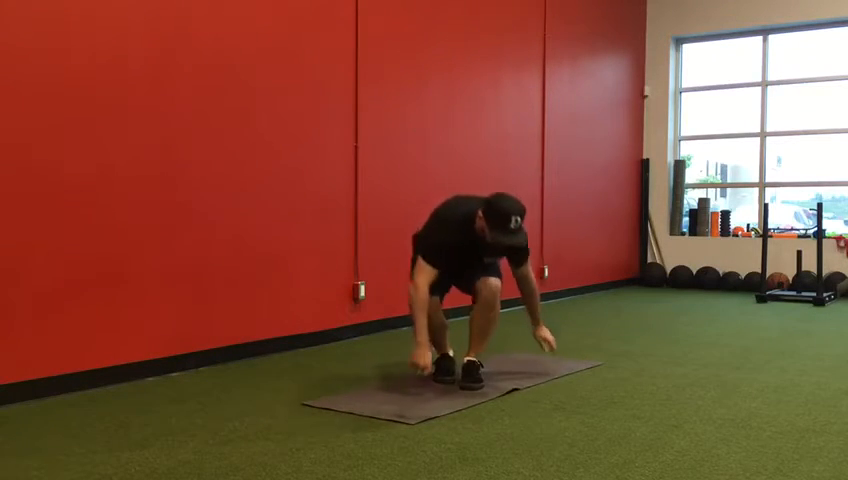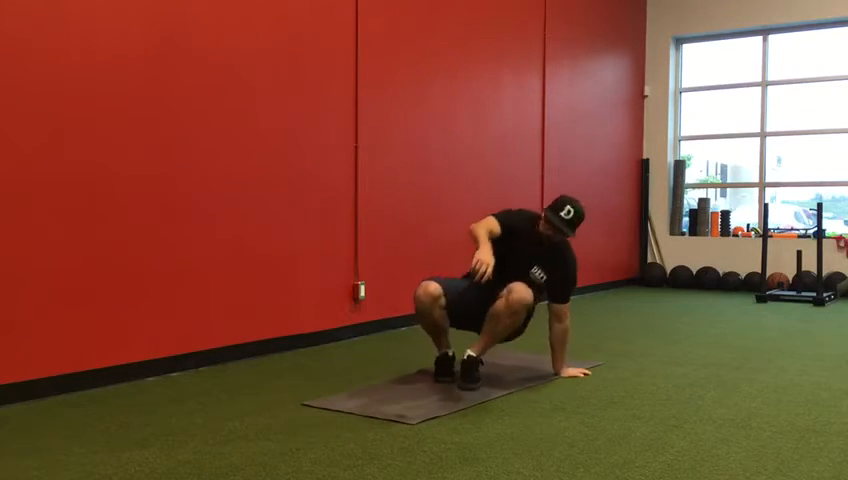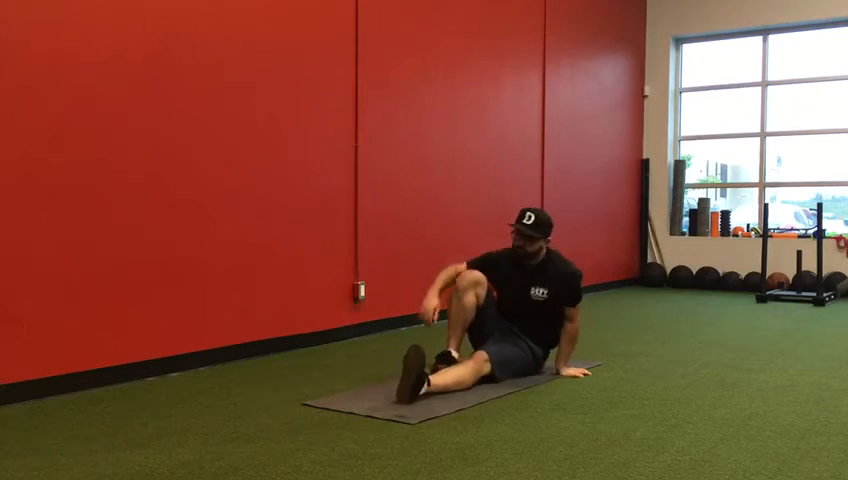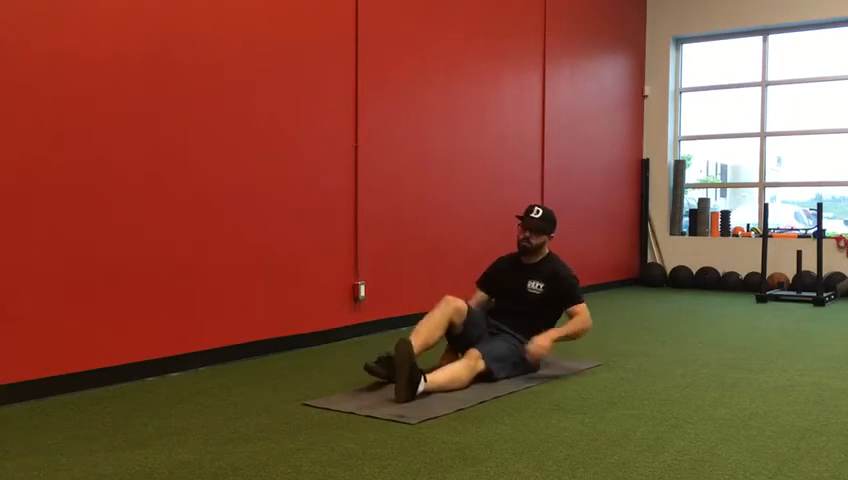
dt=0.7s
person 1, frame 1
left shoulder: (510, 236)
right shoulder: (448, 223)
left elbow: (525, 277)
right elbow: (419, 284)
left wrist: (538, 325)
right wrist: (421, 344)
left hip: (477, 260)
right hip: (436, 263)
left knee: (491, 289)
right knee: (428, 303)
left ankle: (471, 361)
right ankle: (444, 355)
person 1, frame 2
left shoulder: (564, 261)
right shoulder: (519, 220)
left elbow: (559, 317)
right elbow: (480, 227)
left wrist: (560, 368)
right wrist: (485, 248)
left hip: (506, 313)
right hip: (476, 288)
left knee: (520, 295)
right knee: (426, 292)
left ankle: (473, 357)
right ankle: (445, 355)
person 1, frame 3
left shoulder: (563, 273)
right shoulder: (500, 260)
left elbow: (572, 319)
right elbow: (453, 271)
left wrist: (562, 362)
right wrist: (432, 293)
left hip: (528, 346)
right hip: (497, 326)
left knee: (480, 361)
right knee: (471, 279)
left ankle: (423, 384)
right ankle: (450, 356)
person 1, frame 4
left shoulder: (558, 274)
right shoulder: (504, 264)
left elbow: (584, 321)
right elbow: (476, 302)
left wrist: (549, 336)
right wrist: (453, 336)
left hip: (519, 344)
left knee: (474, 359)
right knee: (451, 304)
left ankle: (418, 383)
right ankle: (396, 361)
